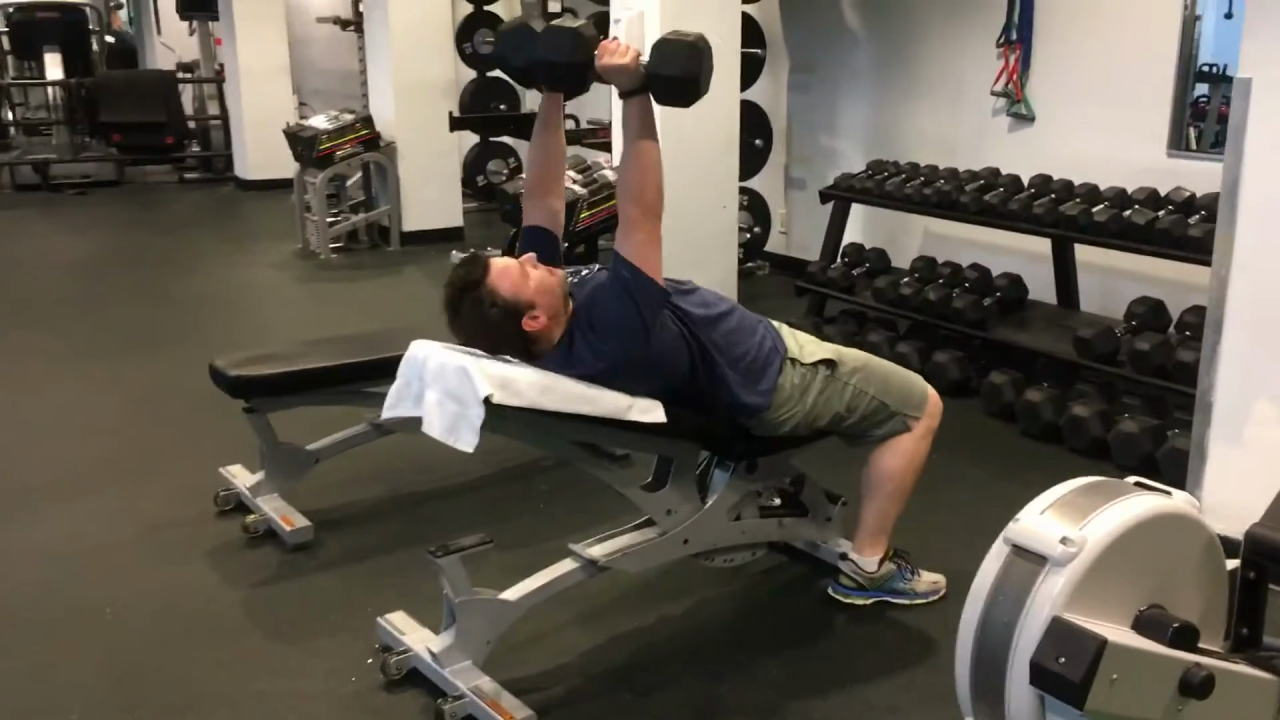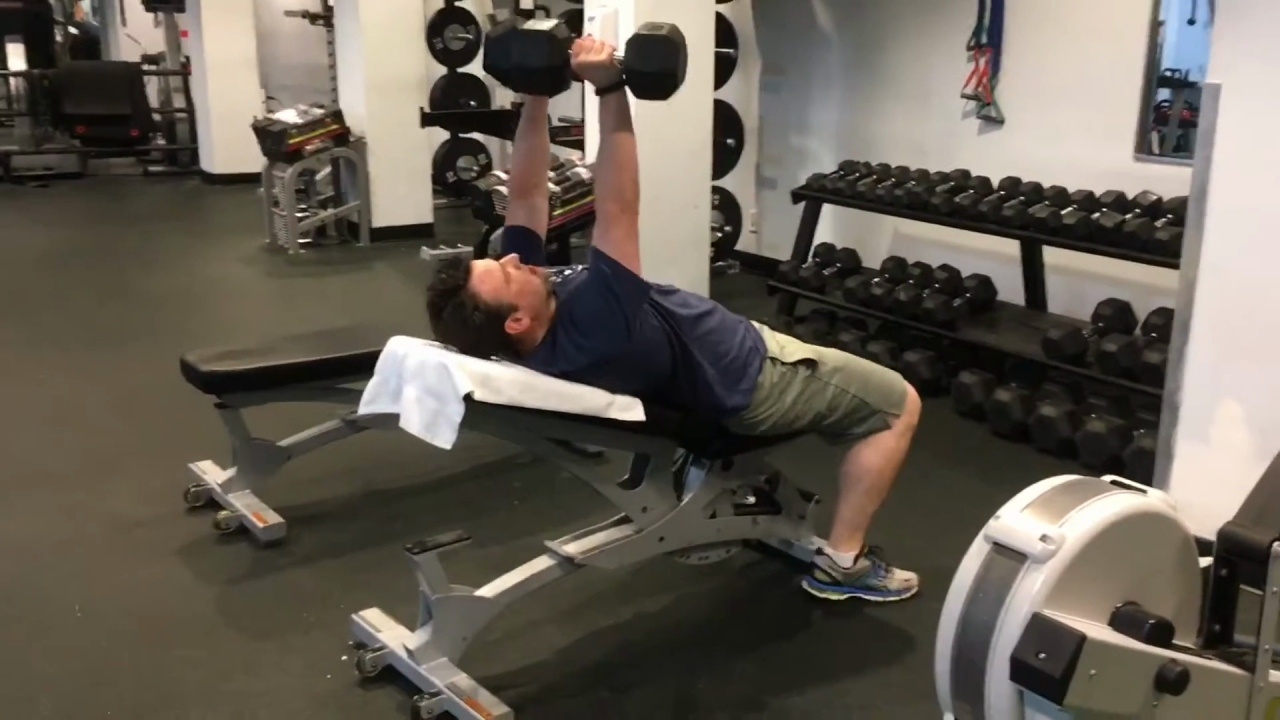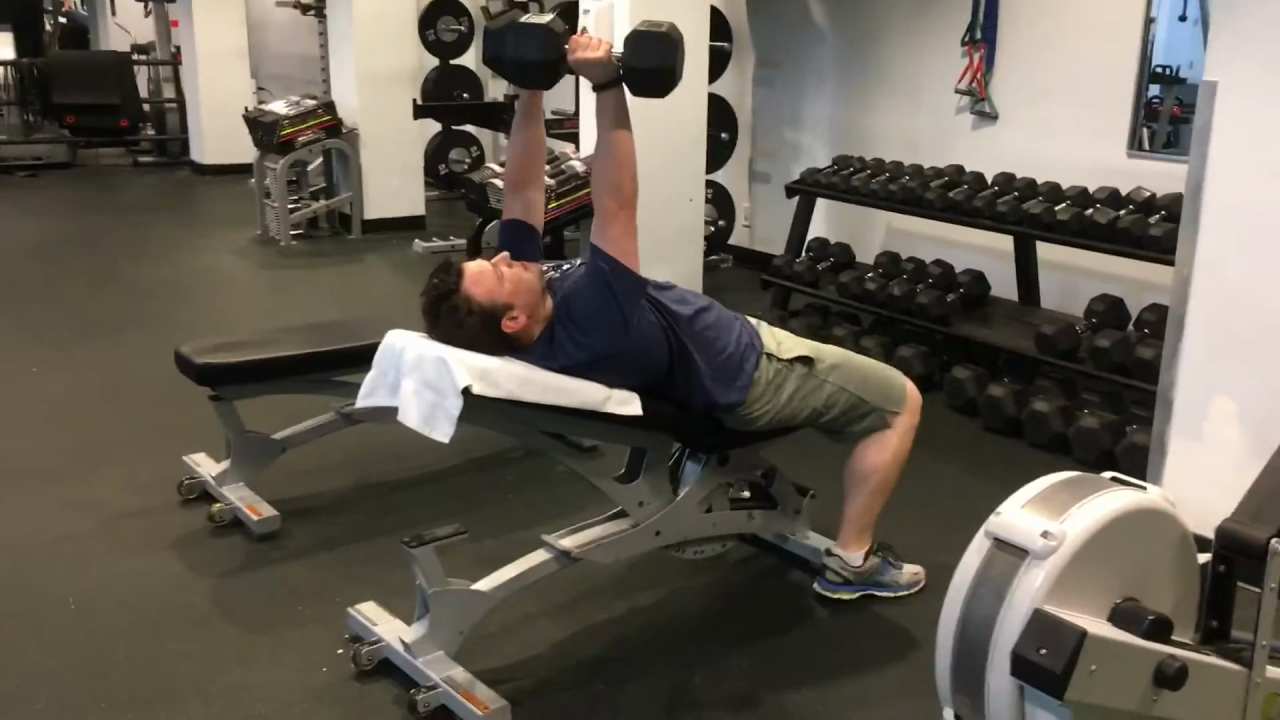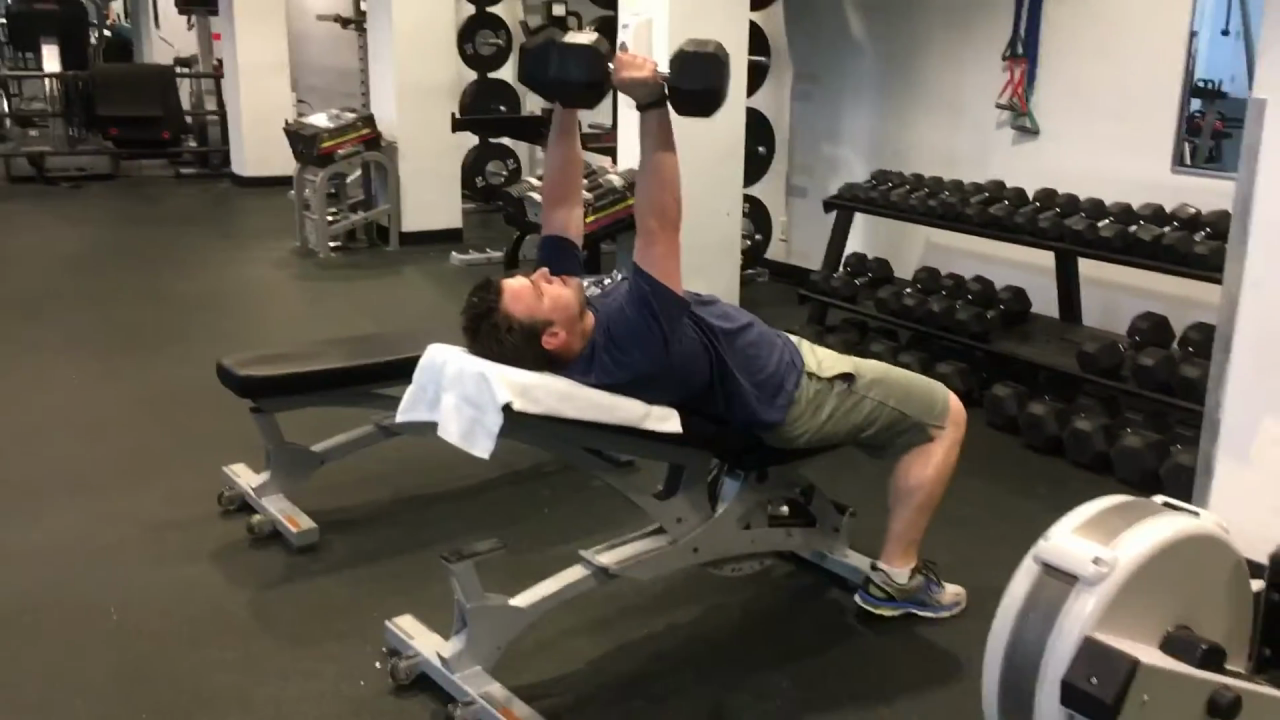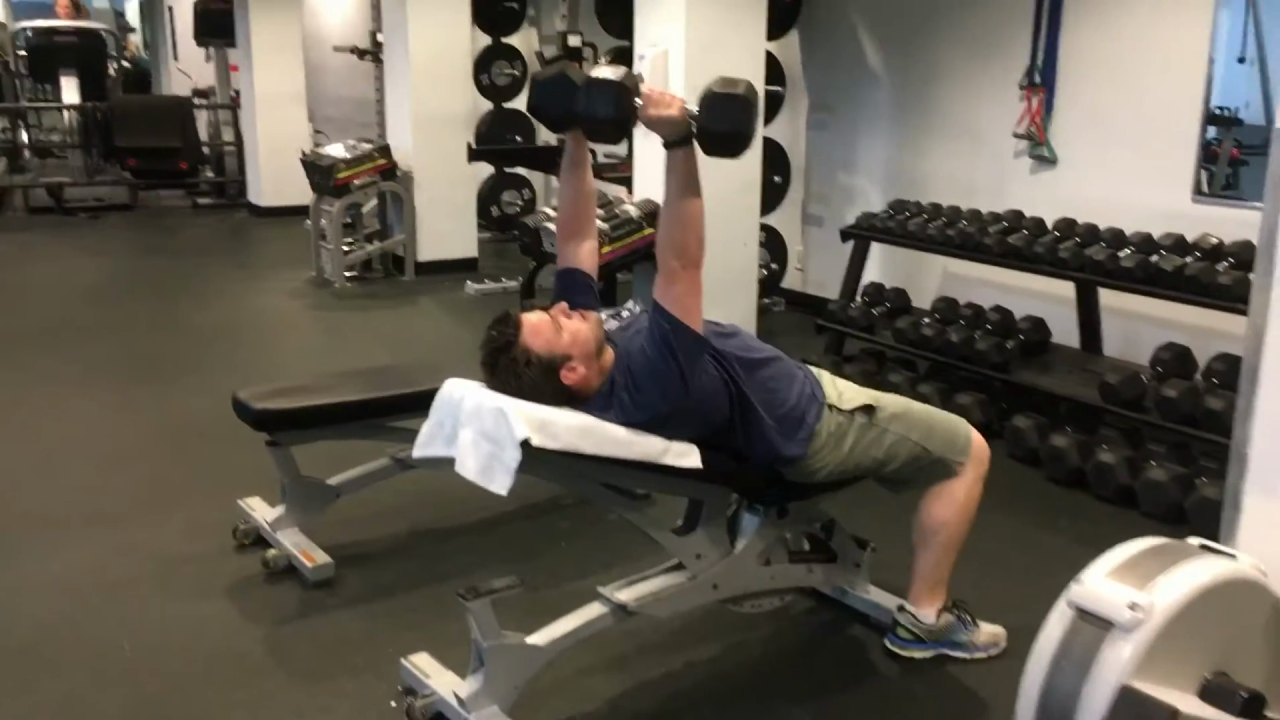
dt=0.2s
person 1, frame 1
left shoulder: (533, 293)
right shoulder: (610, 340)
left elbow: (543, 196)
right elbow: (640, 217)
left wrist: (552, 95)
right wrist: (634, 91)
right hip: (768, 381)
right knee: (919, 407)
right ankle: (868, 567)
person 1, frame 2
left shoulder: (510, 297)
right shoulder: (594, 338)
left elbow: (527, 196)
right elbow: (618, 212)
left wrist: (536, 95)
right wrist: (609, 88)
right hip: (749, 379)
right knee: (899, 404)
right ankle: (842, 561)
person 1, frame 3
right shoulder: (591, 334)
left elbow: (523, 190)
right elbow: (616, 208)
left wrist: (530, 90)
right wrist: (606, 84)
left hip: (721, 341)
right hip: (746, 376)
right knee: (900, 402)
right ankle: (850, 560)
person 1, frame 4
left shoulder: (556, 304)
right shoulder: (629, 353)
left elbow: (561, 205)
right elbow: (659, 230)
left wrist: (565, 104)
right wrist: (651, 104)
left hip: (761, 357)
right hip: (786, 391)
right knee: (945, 415)
right ankle: (896, 577)
person 1, frame 5
left shoulder: (581, 341)
right shoulder: (647, 390)
left elbow: (576, 239)
right elbow: (680, 266)
left wrist: (576, 137)
right wrist: (678, 141)
right hip: (807, 424)
right knee: (967, 451)
right ankle: (924, 617)
